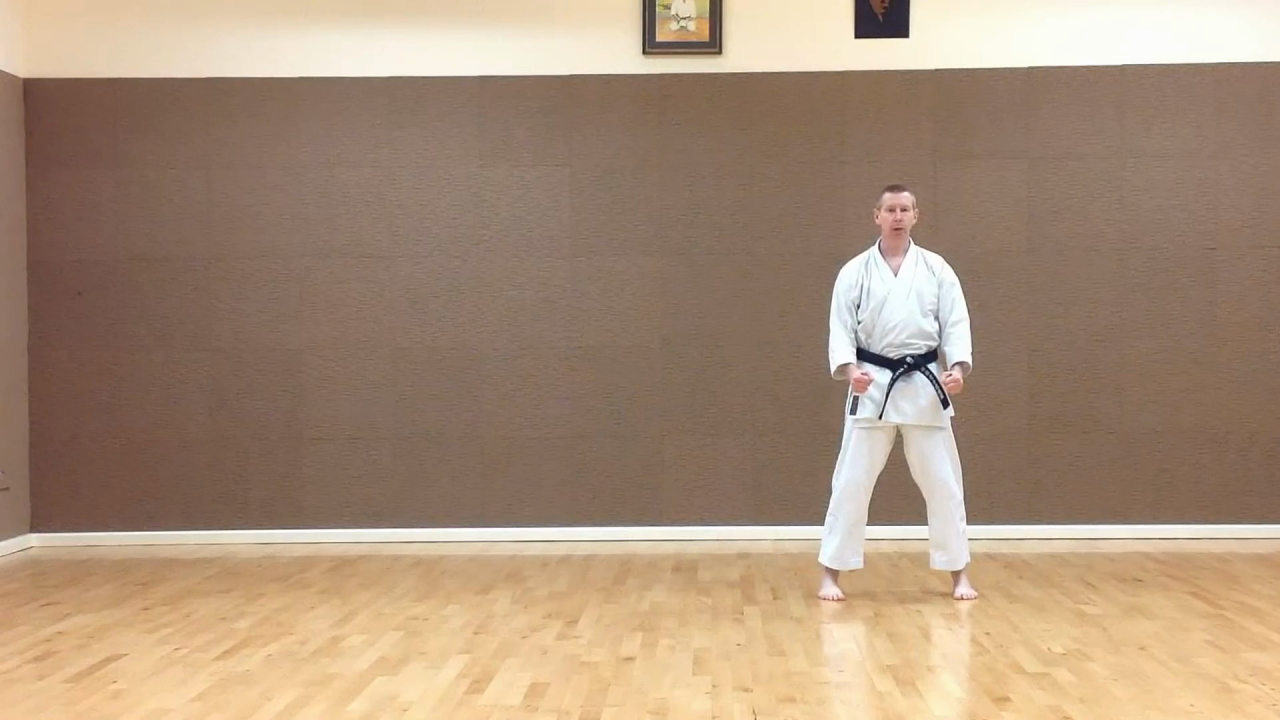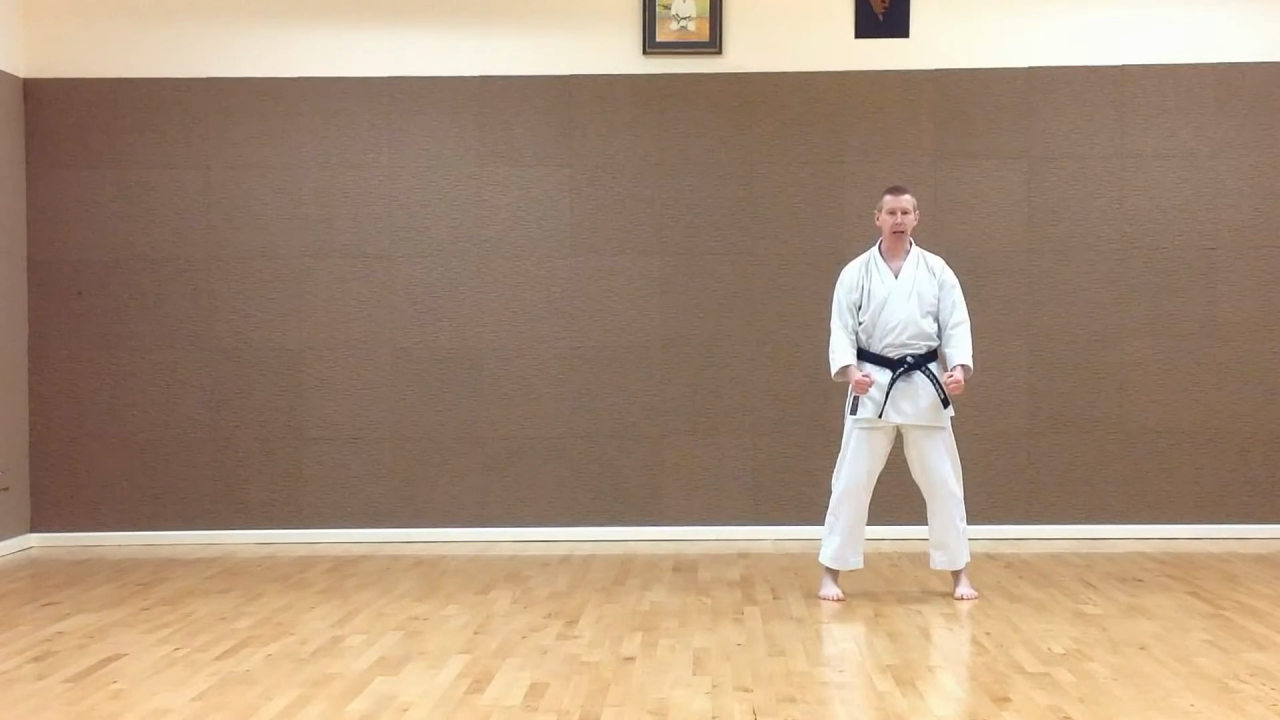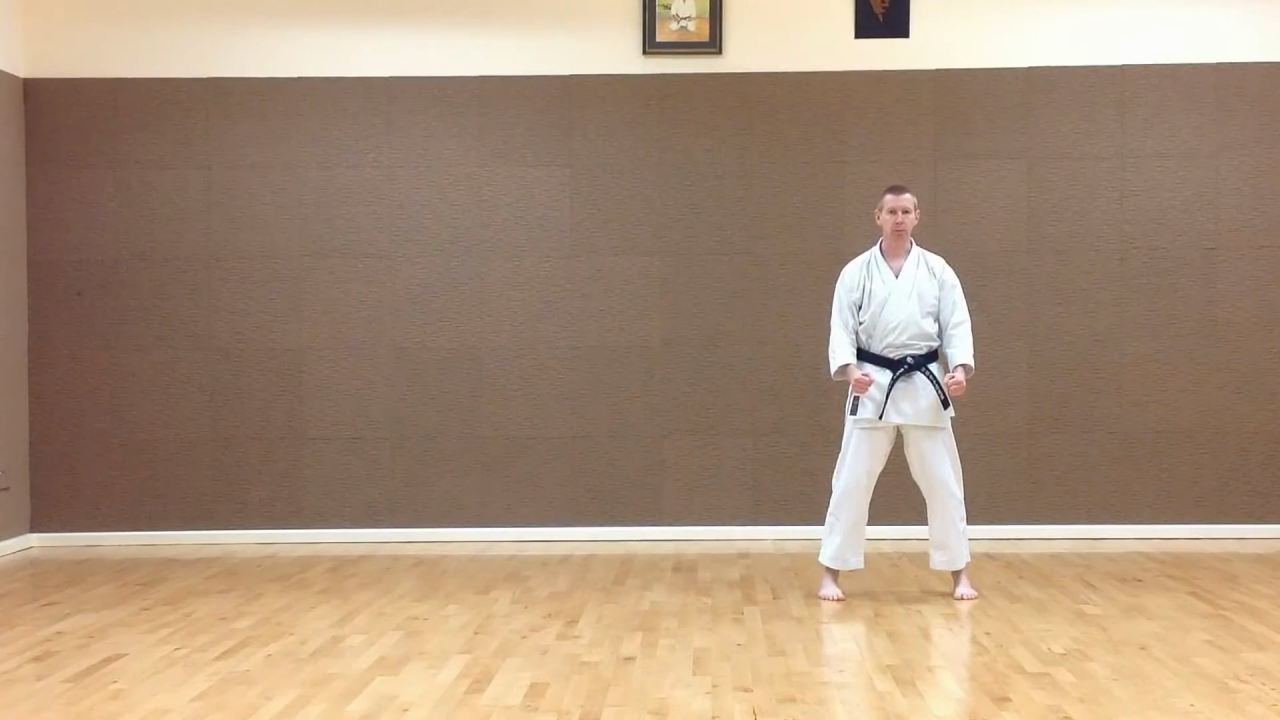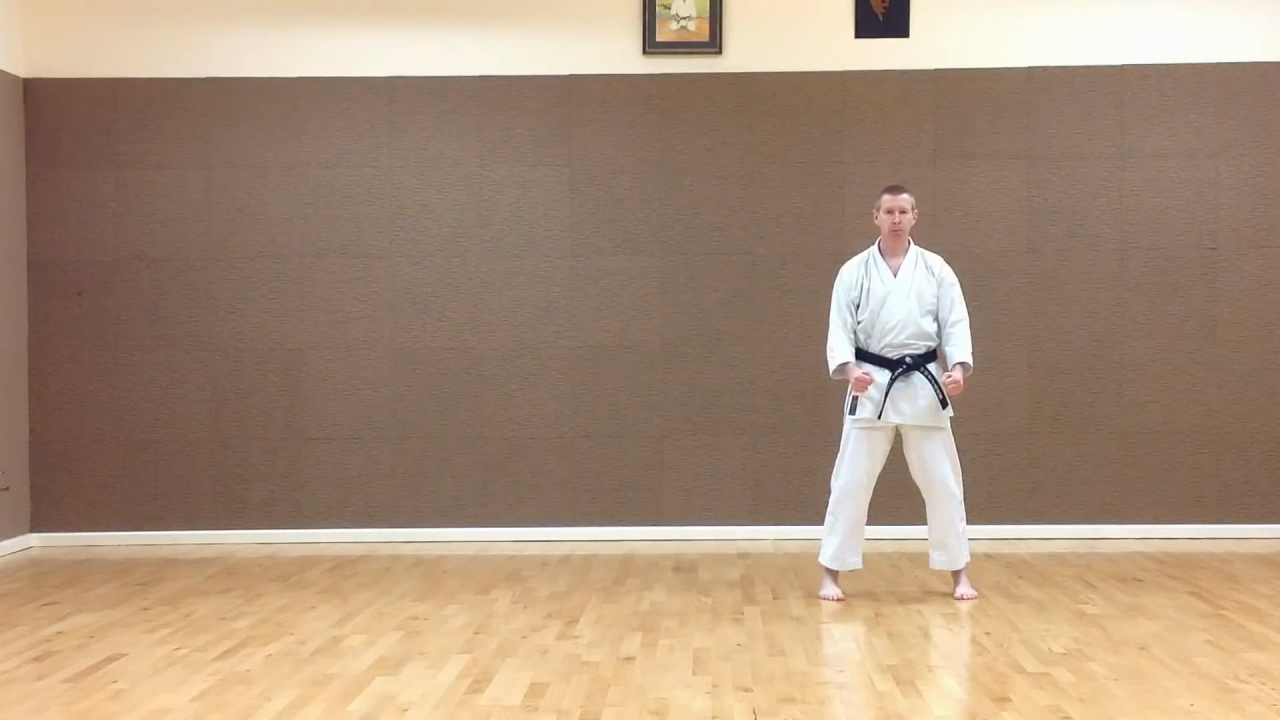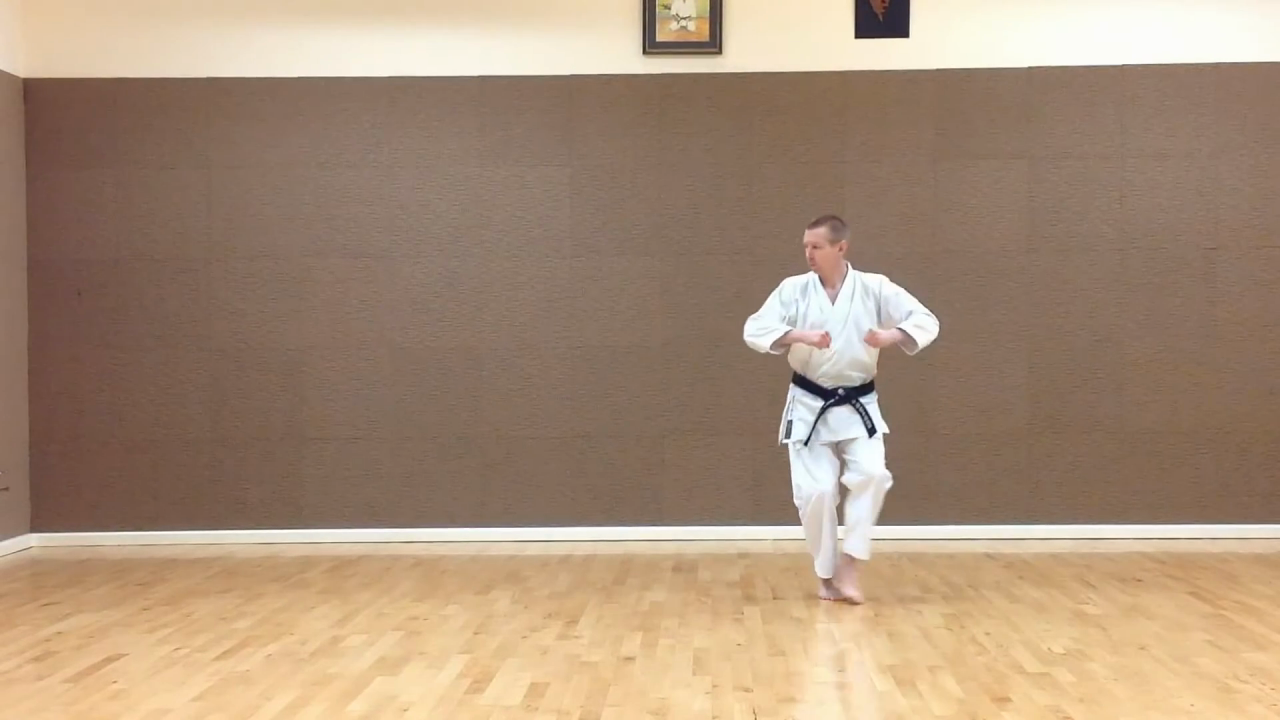
dt=1s
person 1, frame 1
left shoulder: (936, 268)
right shoulder: (855, 270)
left elbow: (955, 323)
right elbow: (841, 328)
left wrist: (958, 367)
right wrist: (849, 370)
left hip: (924, 386)
right hip: (872, 385)
left knee: (943, 483)
right knee: (851, 482)
left ankle: (959, 573)
right ankle: (831, 573)
person 1, frame 2
left shoulder: (936, 270)
right shoulder: (856, 272)
left elbow: (955, 325)
right elbow: (841, 330)
left wrist: (959, 368)
right wrist: (850, 371)
left hip: (924, 386)
right hip: (872, 386)
left knee: (944, 482)
right knee: (851, 482)
left ankle: (959, 573)
right ankle: (831, 573)
person 1, frame 3
left shoulder: (937, 269)
right shoulder: (857, 271)
left elbow: (957, 325)
right elbow: (841, 329)
left wrist: (961, 368)
right wrist: (850, 370)
left hip: (925, 386)
right hip: (873, 386)
left knee: (944, 483)
right knee: (852, 481)
left ankle: (959, 573)
right ankle: (832, 573)
person 1, frame 4
left shoulder: (935, 268)
right shoulder: (855, 270)
left elbow: (955, 324)
right elbow: (839, 328)
left wrist: (958, 367)
right wrist: (849, 369)
left hip: (924, 384)
right hip: (871, 384)
left knee: (942, 482)
right knee: (851, 481)
left ankle: (959, 573)
right ankle: (831, 573)
person 1, frame 5
left shoulder: (875, 288)
right shoulder: (794, 289)
left elbow: (927, 321)
right elbow: (754, 329)
left wrist: (892, 335)
right wrist: (798, 335)
left hip: (858, 406)
right hip: (808, 407)
left knee: (870, 474)
right knee: (816, 491)
left ankle: (848, 567)
right ankle: (827, 572)
